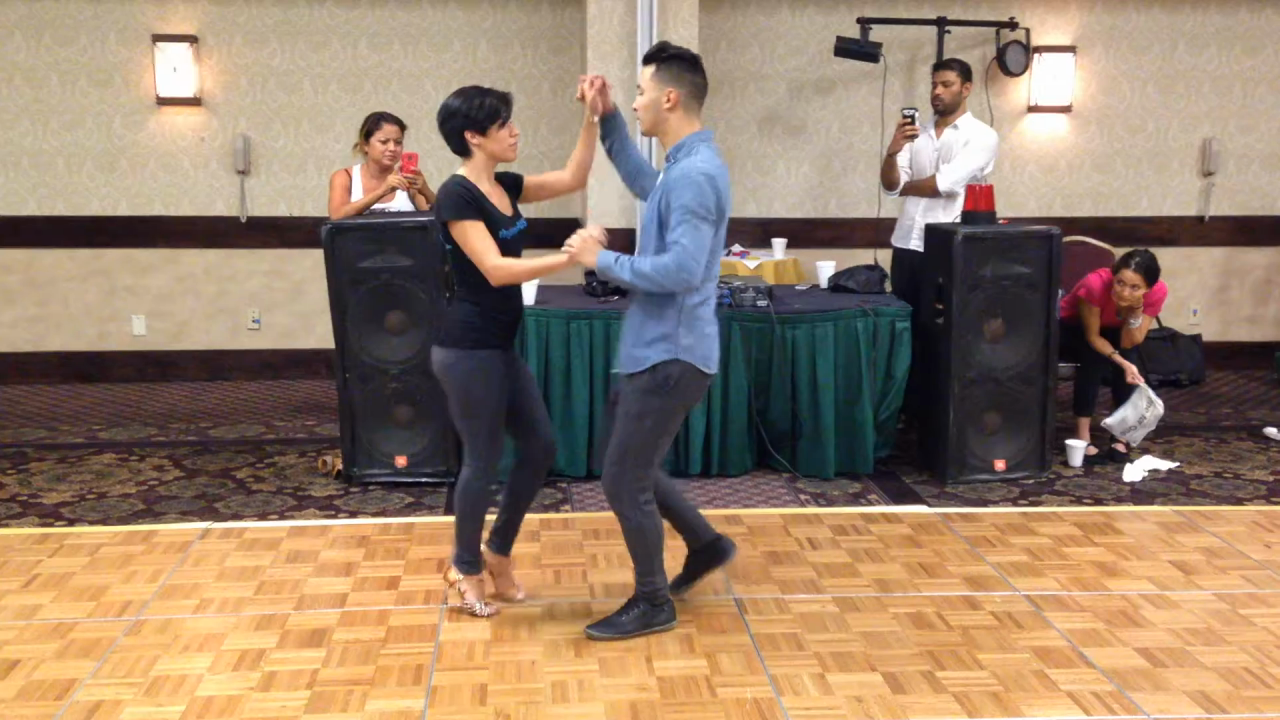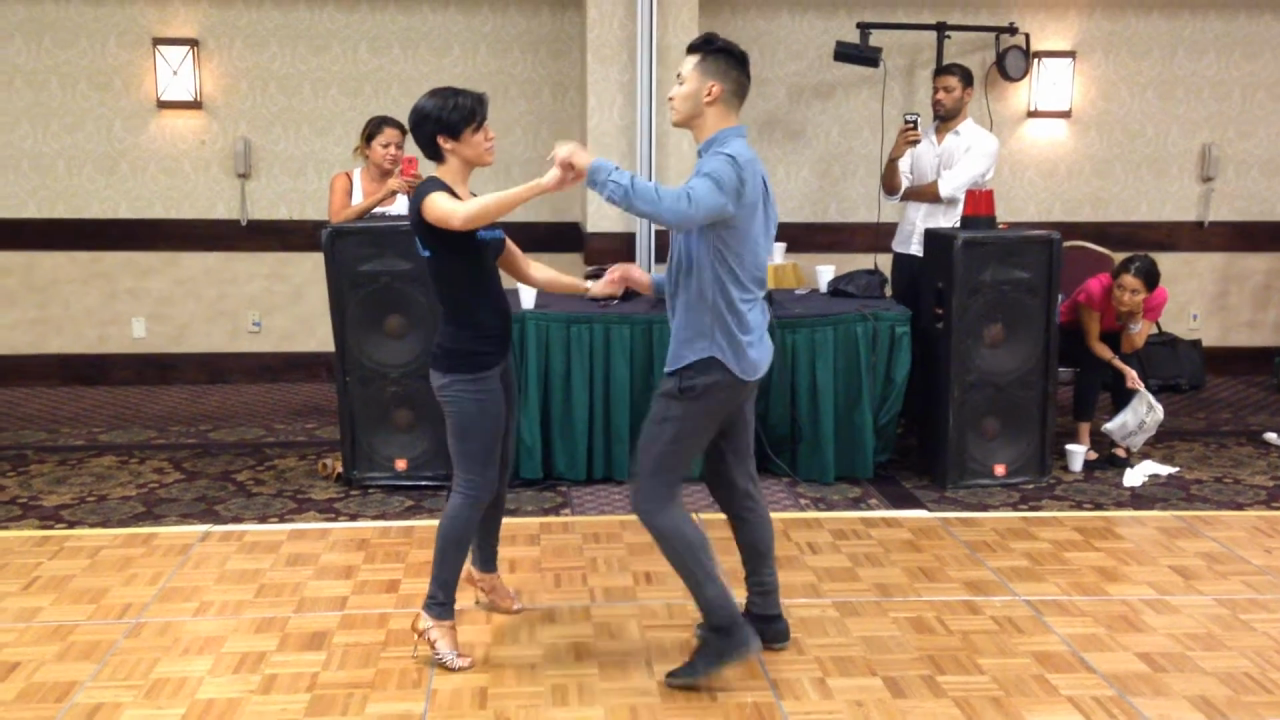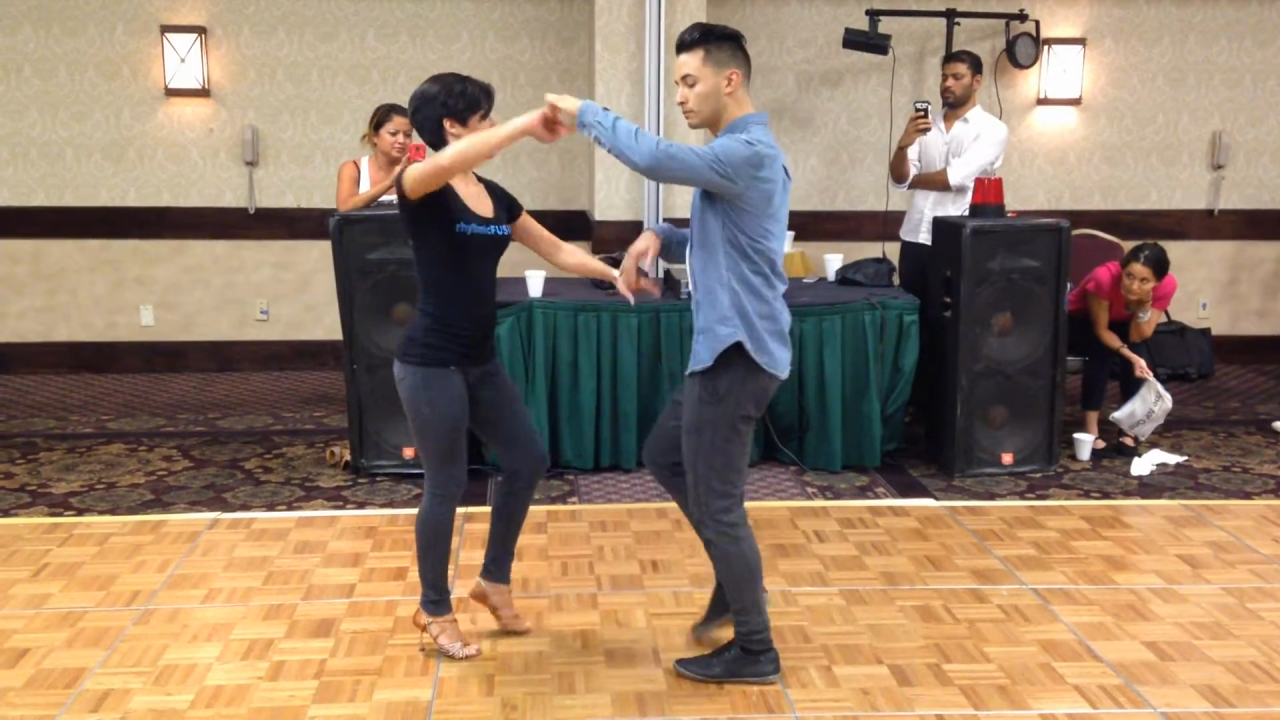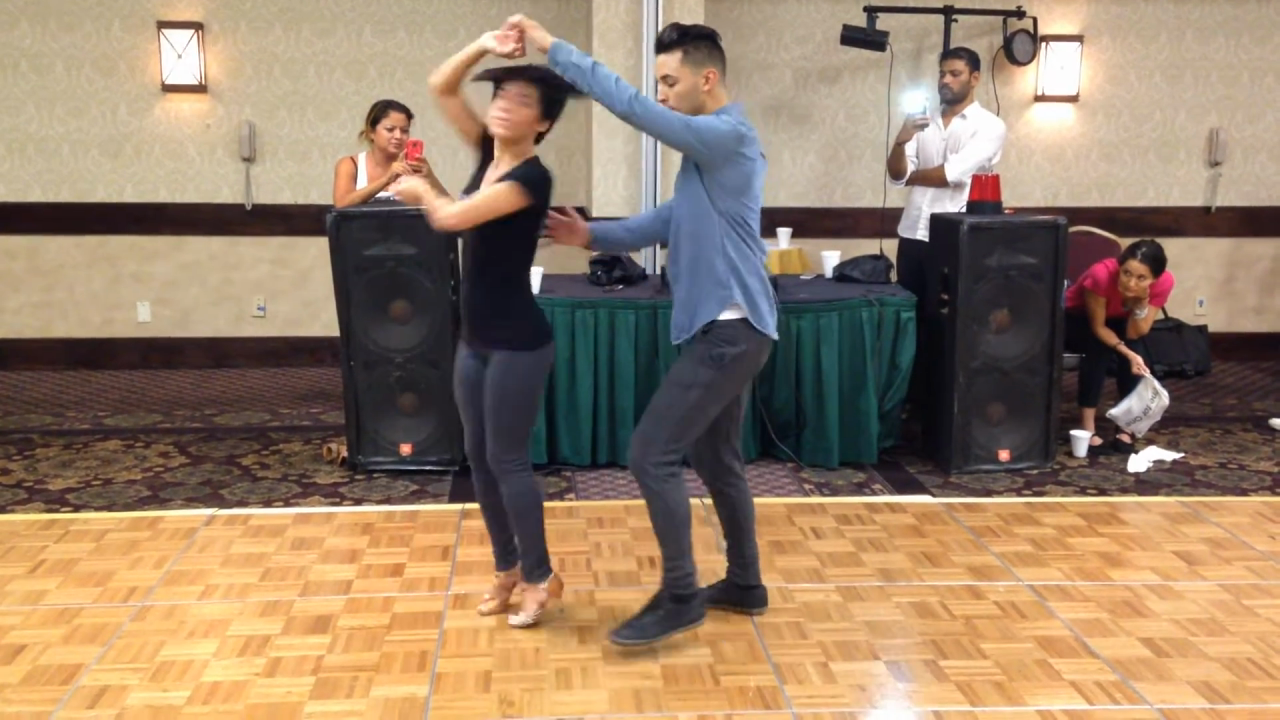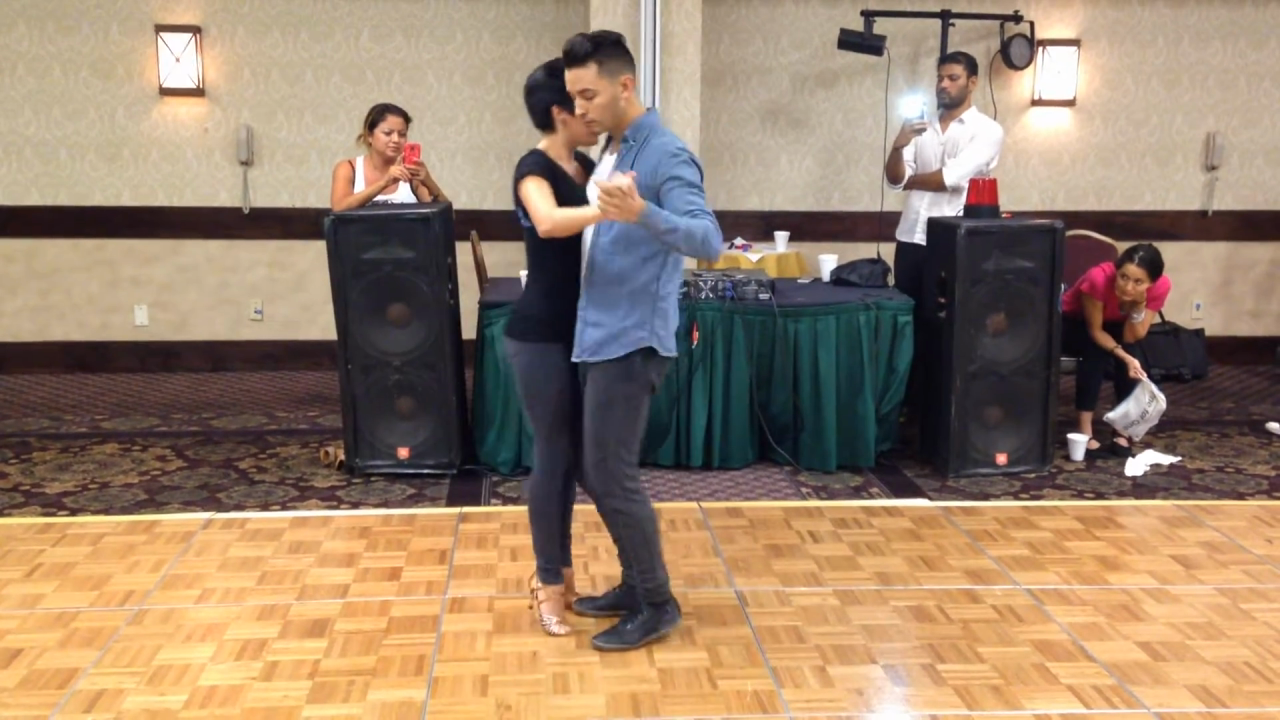
dt=0.7s
person 1, frame 1
left shoulder: (696, 174)
right shoulder: (682, 168)
left elbow: (683, 271)
right elbow: (643, 184)
left wrist: (602, 260)
right wrist: (607, 121)
left hip: (672, 355)
right hip: (653, 349)
left knee: (624, 479)
right knee: (629, 466)
left ankle: (652, 601)
right ankle: (704, 544)
person 1, frame 2
left shoulder: (730, 164)
right shoulder: (730, 162)
left elbow: (676, 208)
left wrist: (594, 168)
right wrist: (656, 284)
left hip: (711, 358)
right hip: (733, 354)
left knee: (652, 494)
right knee: (737, 488)
left ankle: (724, 627)
right ankle: (765, 618)
person 1, frame 3
left shoulder: (748, 153)
right shoulder: (739, 155)
left elbow: (654, 157)
right elbow: (710, 242)
left wrist: (585, 113)
right wrist: (661, 239)
left hip: (737, 354)
right hip: (724, 351)
left knee: (716, 502)
right knee: (664, 458)
left ankle: (753, 648)
right ankle: (734, 585)
person 1, frame 4
left shoulder: (729, 137)
right shoulder: (711, 149)
left elbow: (632, 108)
right elbow: (670, 223)
left wrist: (552, 46)
right wrist: (594, 236)
left hip: (729, 329)
right hip: (722, 327)
left knee: (651, 454)
right knee: (717, 459)
left ankle: (679, 596)
right ankle: (744, 583)
person 1, frame 5
left shoulder: (666, 156)
right shoulder: (611, 151)
left elbow: (708, 241)
left wrist: (642, 215)
left hip: (633, 341)
right hip: (600, 336)
left knee: (613, 475)
right knee: (597, 471)
left ankle: (657, 603)
right ankle: (638, 584)
person 2, frame 1
left shoulder: (504, 186)
right shoulder: (457, 196)
left elbow: (573, 178)
right elbow: (495, 270)
left wrist: (591, 120)
right wrist: (570, 258)
left hip: (498, 347)
right hip: (468, 349)
left knee: (540, 446)
right knee: (483, 458)
left ankle: (498, 552)
right ankle: (465, 568)
person 2, frame 2
left shoulder: (480, 204)
right shoulder: (430, 196)
left elbow: (522, 269)
right elbow: (463, 219)
left wrist: (590, 287)
right wrist: (542, 182)
left hip: (492, 360)
right hip: (464, 368)
left knee: (495, 472)
right knee: (473, 486)
left ankle: (483, 568)
right ankle: (435, 616)
person 2, frame 3
left shoulder: (496, 197)
right shoulder: (420, 188)
left elbow: (557, 250)
right elbow: (443, 165)
left wrist: (614, 272)
right wrist: (523, 125)
left hip: (482, 361)
right hip: (431, 363)
left knee: (529, 461)
right knee: (446, 487)
left ankle: (494, 580)
right ankle: (434, 611)
person 2, frame 4
left shoulder: (530, 175)
right shoulder: (487, 155)
left elbow: (453, 218)
right elbow: (445, 89)
left wrist: (418, 190)
right wrist: (484, 48)
left hip: (519, 343)
right hip: (479, 340)
left knee: (504, 460)
right knee: (482, 458)
left ankle: (541, 577)
right ankle: (510, 569)
person 2, frame 5
left shoulder: (585, 167)
right shoulder: (534, 169)
right elbow: (549, 223)
right wrist: (607, 208)
left hip: (572, 333)
right hip: (536, 336)
left knee: (574, 452)
right knee: (553, 456)
left ankle: (559, 568)
right ankle: (547, 582)
person 3, frame 1
left shoulder: (982, 135)
right shoulder: (918, 132)
left elbow: (946, 183)
right elbow: (890, 185)
left wrist: (905, 186)
right wrist: (892, 152)
right hip: (907, 244)
right knee: (905, 326)
right ankle: (909, 404)
person 3, frame 2
left shoulder: (983, 141)
right shoulder: (919, 137)
left elbow: (947, 189)
right elbow: (890, 190)
left wrist: (906, 191)
right wrist: (894, 157)
right hip: (906, 250)
right knee: (906, 334)
right ankle: (909, 412)
person 3, frame 3
left shoulder: (992, 129)
right shoulder: (926, 125)
left elbow: (957, 177)
right elbow: (898, 179)
left wrist: (913, 180)
right wrist: (903, 145)
right hip: (915, 236)
person 3, frame 4
left shoulder: (989, 126)
right shoulder: (923, 126)
left elbow: (954, 174)
right elbow: (896, 176)
left wrist: (911, 176)
right wrist: (900, 144)
right hip: (913, 236)
person 3, frame 5
left shoulder: (987, 130)
right shoulder: (922, 125)
left elbow: (952, 177)
right elbow: (894, 179)
left wrist: (909, 180)
right wrist: (898, 146)
right hip: (911, 238)
right ankle: (910, 396)
person 4, frame 1
left shoulder: (1157, 292)
right shoulder: (1095, 284)
left elbow: (1128, 344)
right elbow: (1091, 336)
left wrist: (1136, 310)
right wrist: (1121, 363)
left hip: (1112, 332)
right hip: (1071, 330)
left knee: (1128, 355)
right knee: (1094, 356)
right ankle: (1082, 436)
person 4, frame 2
left shoulder: (1157, 297)
right shoulder: (1095, 289)
left elbow: (1129, 348)
right elbow: (1092, 341)
left wrist: (1136, 315)
right wrist: (1123, 368)
left hip: (1112, 337)
right hip: (1070, 335)
left knee: (1128, 360)
right knee: (1095, 362)
right ankle: (1083, 442)
person 4, frame 3
left shoulder: (1167, 285)
right shoulder: (1104, 277)
left elbow: (1138, 337)
right elbow: (1100, 330)
left wrist: (1145, 304)
right wrist: (1131, 357)
left hip: (1121, 325)
right hip: (1079, 324)
right knee: (1103, 349)
right ankle: (1091, 430)
person 4, frame 4
left shoulder: (1164, 283)
right shoulder: (1101, 274)
left elbow: (1134, 334)
right elbow: (1097, 327)
left wrist: (1142, 301)
right wrist: (1128, 354)
left hip: (1117, 322)
right hip: (1076, 321)
left knee: (1134, 346)
right knee: (1099, 346)
right ankle: (1087, 428)
person 4, frame 5
left shoulder: (1161, 286)
right shoulder: (1099, 278)
left elbow: (1131, 338)
right elbow: (1094, 330)
left wrist: (1139, 305)
right wrist: (1125, 357)
left hip: (1114, 326)
right hip: (1073, 324)
left knee: (1131, 349)
right knee: (1097, 350)
left ankle: (1123, 429)
right ankle: (1084, 432)
